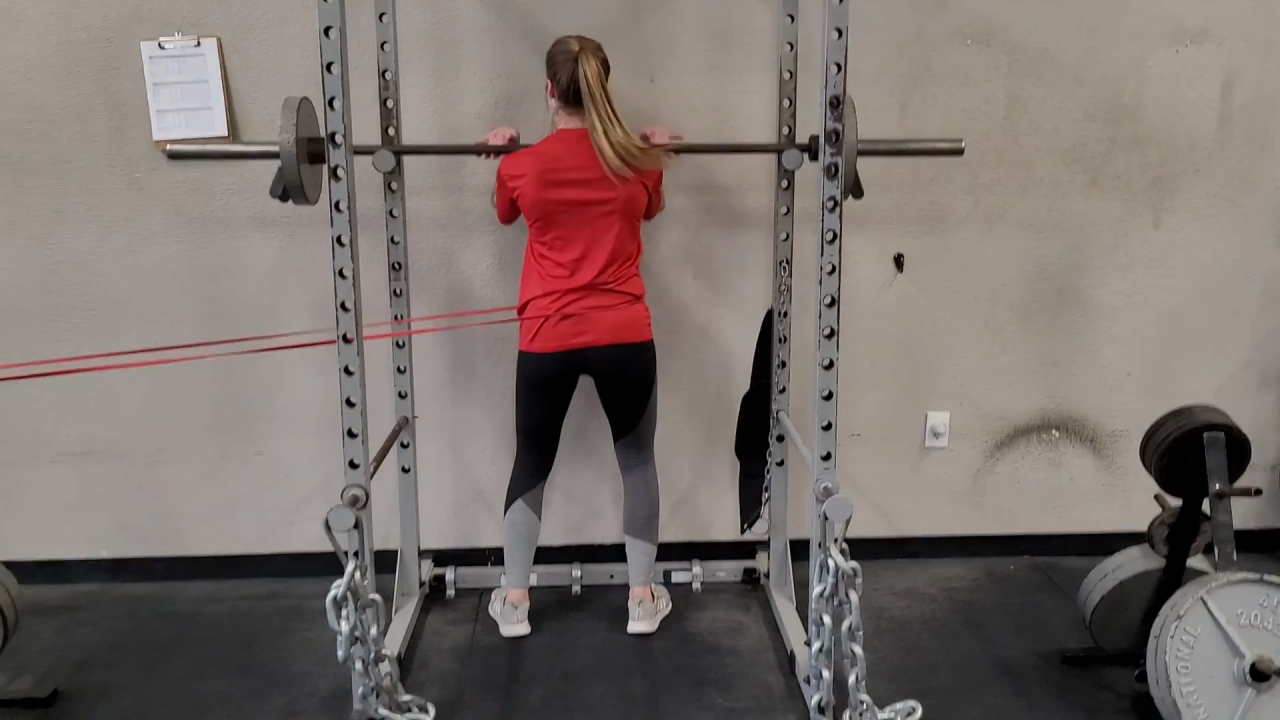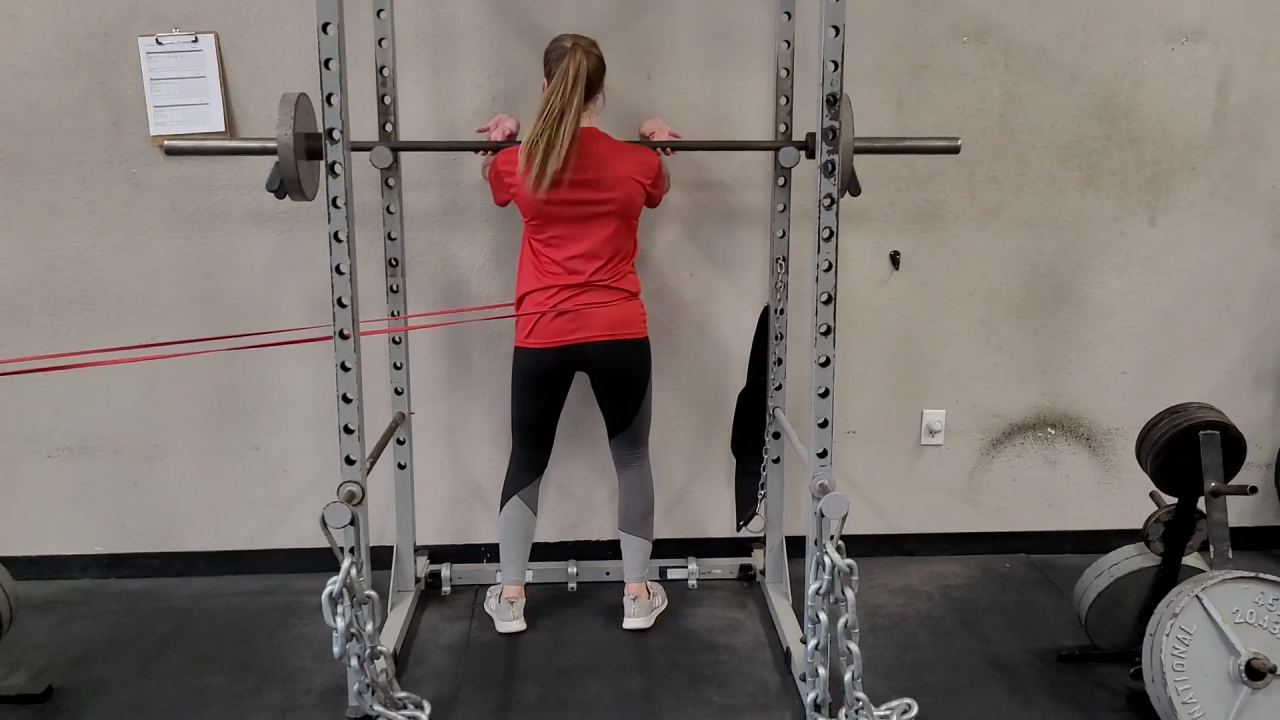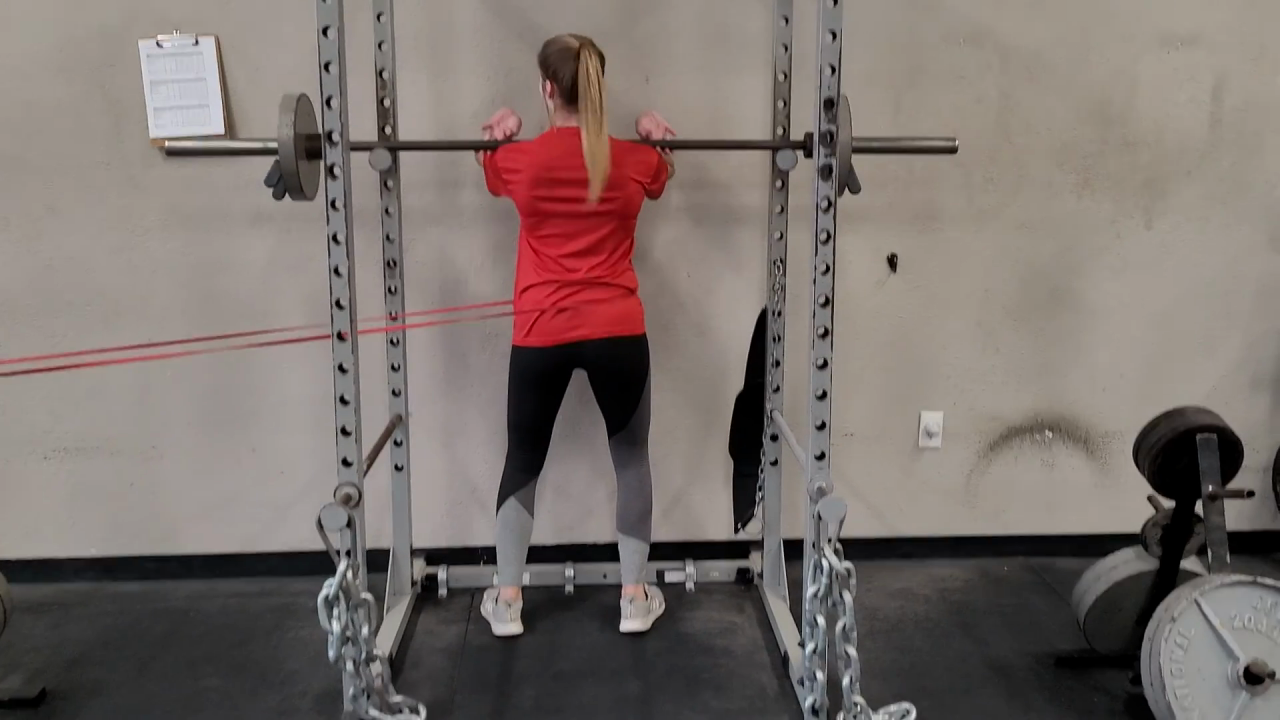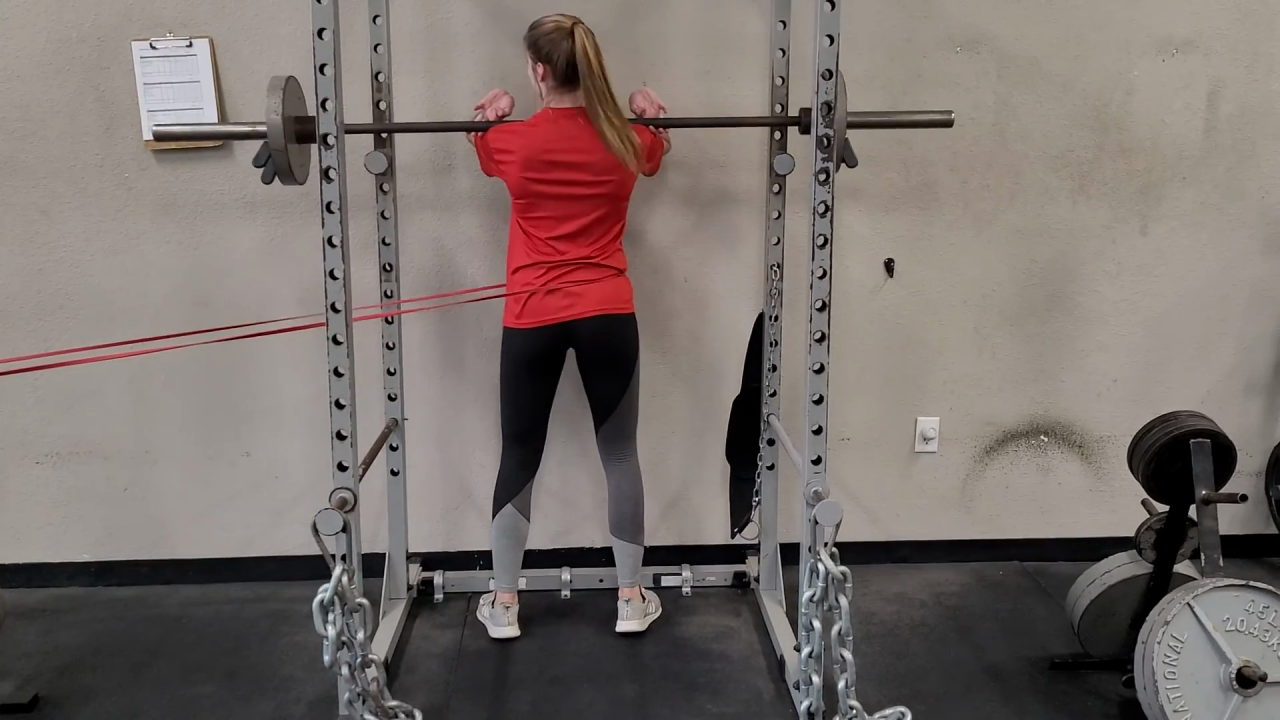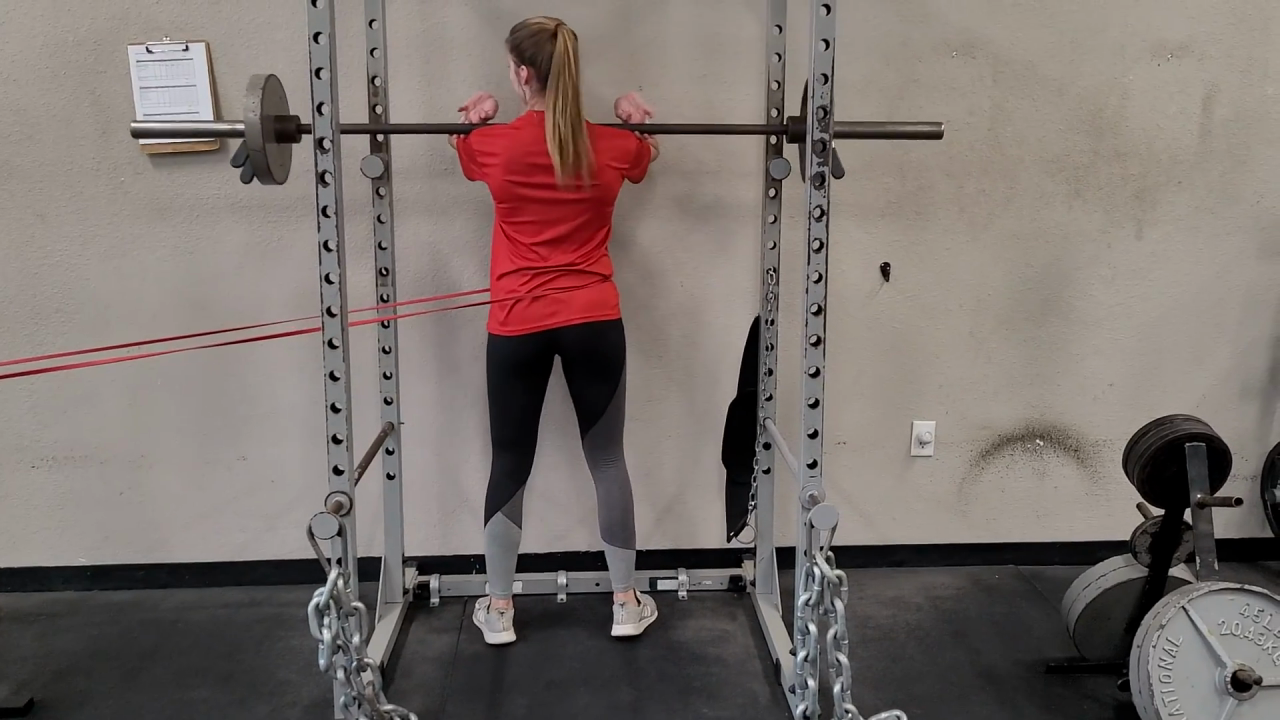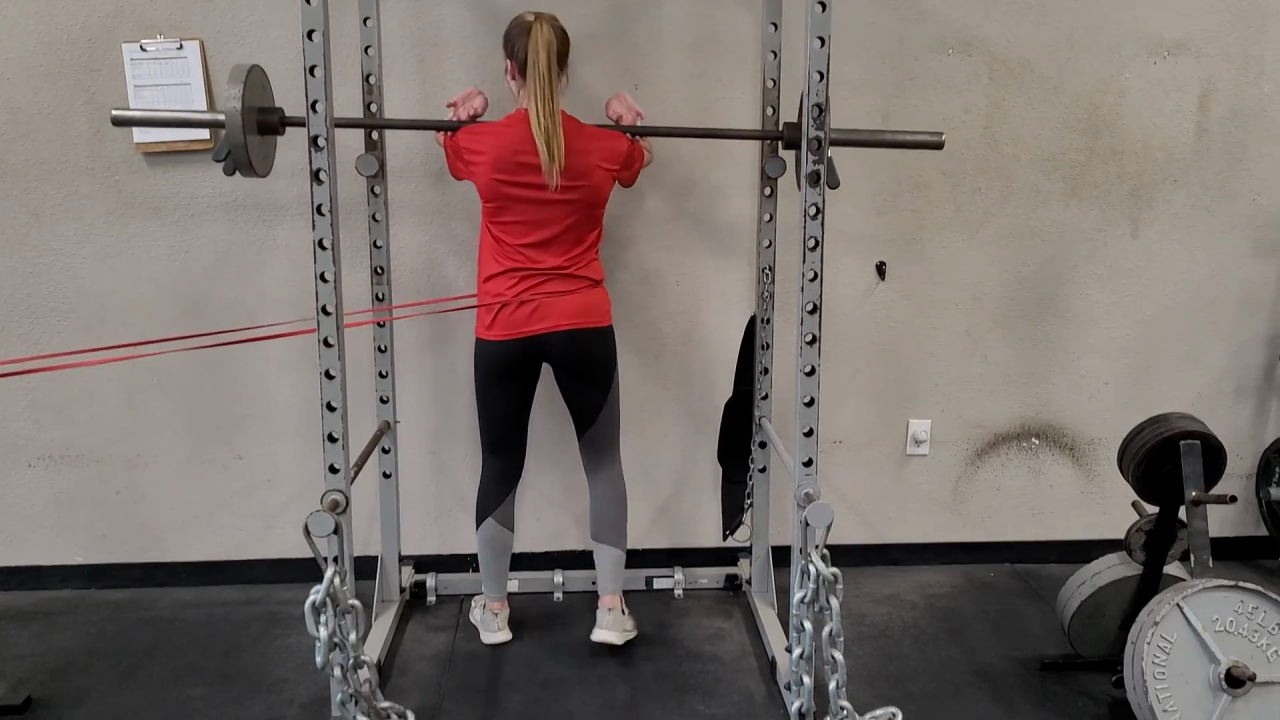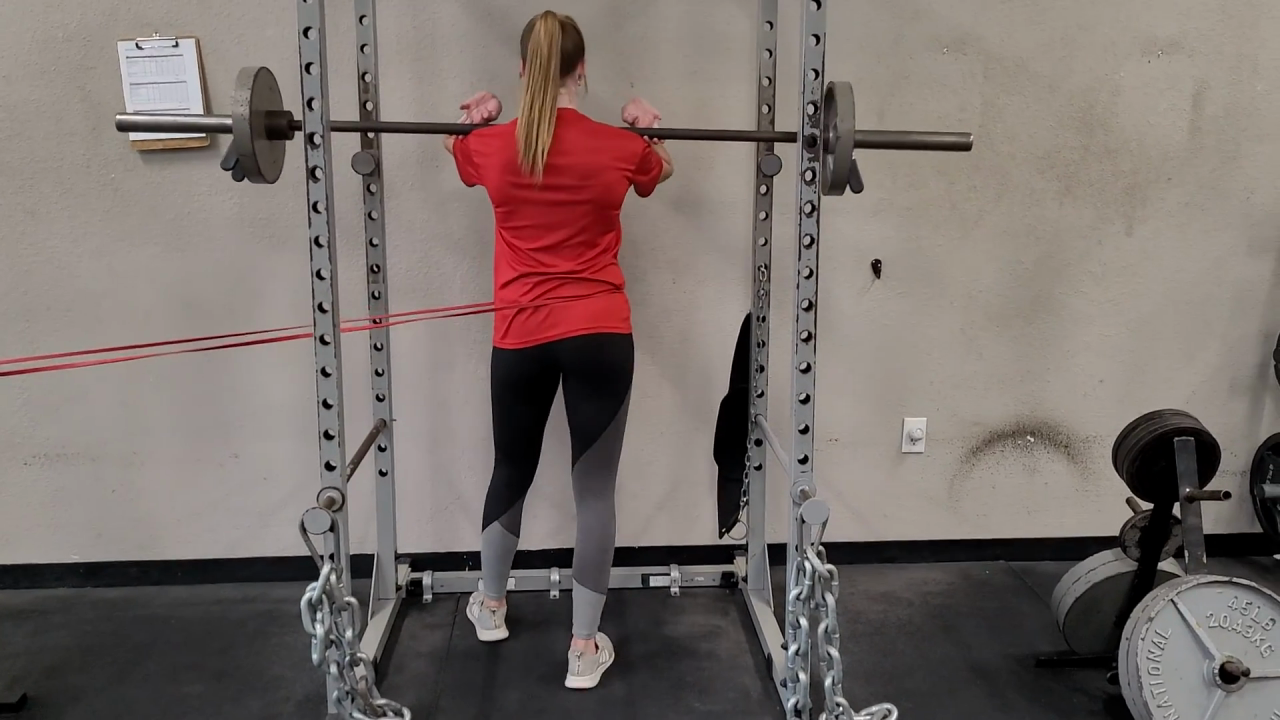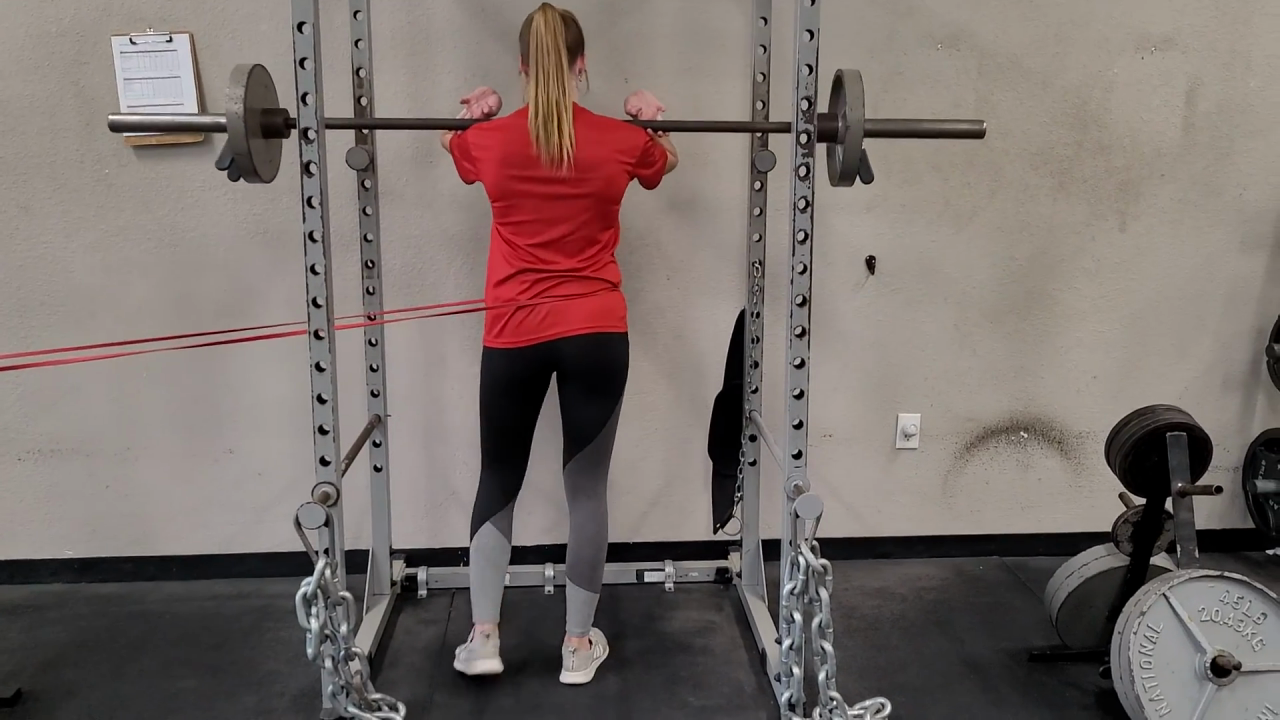
dt=0.3s
person 1, frame 1
left shoulder: (519, 167)
right shoulder: (637, 166)
left hip: (547, 340)
right hip: (624, 337)
left knee: (532, 464)
right knee: (637, 460)
left ankle: (514, 600)
right ankle: (643, 598)
person 1, frame 2
left shoulder: (517, 164)
right shoulder: (638, 163)
left elbow: (496, 184)
left wrist: (502, 146)
right wrist: (655, 146)
left hip: (543, 336)
right hip: (619, 333)
left knee: (527, 462)
right knee: (632, 458)
left ankle: (510, 597)
right ankle: (638, 594)
person 1, frame 3
left shoulder: (519, 160)
right shoulder: (633, 160)
left elbow: (489, 166)
right elbow: (659, 176)
left hip: (541, 334)
right hip: (618, 332)
left knee: (523, 460)
right knee: (631, 456)
left ankle: (506, 599)
right ankle: (635, 595)
person 1, frame 4
left shoulder: (512, 141)
right shoulder: (627, 144)
left elbow: (482, 145)
right elbow: (656, 151)
left hip: (533, 319)
right hip: (608, 315)
left knee: (519, 458)
right knee: (619, 452)
left ankle: (503, 603)
right ankle: (631, 598)
person 1, frame 5
left shoulder: (493, 146)
right shoulder: (612, 147)
left elbow: (465, 150)
right elbow: (646, 155)
left hip: (517, 327)
right hip: (594, 322)
left knee: (509, 465)
right knee: (607, 460)
left ankle: (498, 608)
right ankle: (626, 601)
person 1, frame 6
left shoulder: (481, 144)
right shoulder: (605, 147)
left elbow: (452, 148)
right elbow: (638, 161)
left hip: (505, 331)
right hip: (584, 327)
left knee: (500, 469)
right knee: (602, 464)
left ankle: (493, 608)
right ankle: (612, 607)
person 1, frame 7
left shoulder: (491, 147)
right shoulder: (620, 148)
left elbow: (462, 154)
right elbow: (659, 170)
left hip: (522, 337)
right hip: (601, 336)
left knee: (511, 475)
right knee: (595, 488)
left ankle: (491, 606)
right ankle: (584, 647)
person 1, frame 8
left shoulder: (488, 141)
right shoulder: (622, 142)
left elbow: (457, 150)
right elbow: (665, 161)
left hip: (514, 337)
right hip: (597, 336)
left knee: (499, 481)
right knee: (586, 487)
left ankle: (483, 640)
right ankle: (578, 644)
